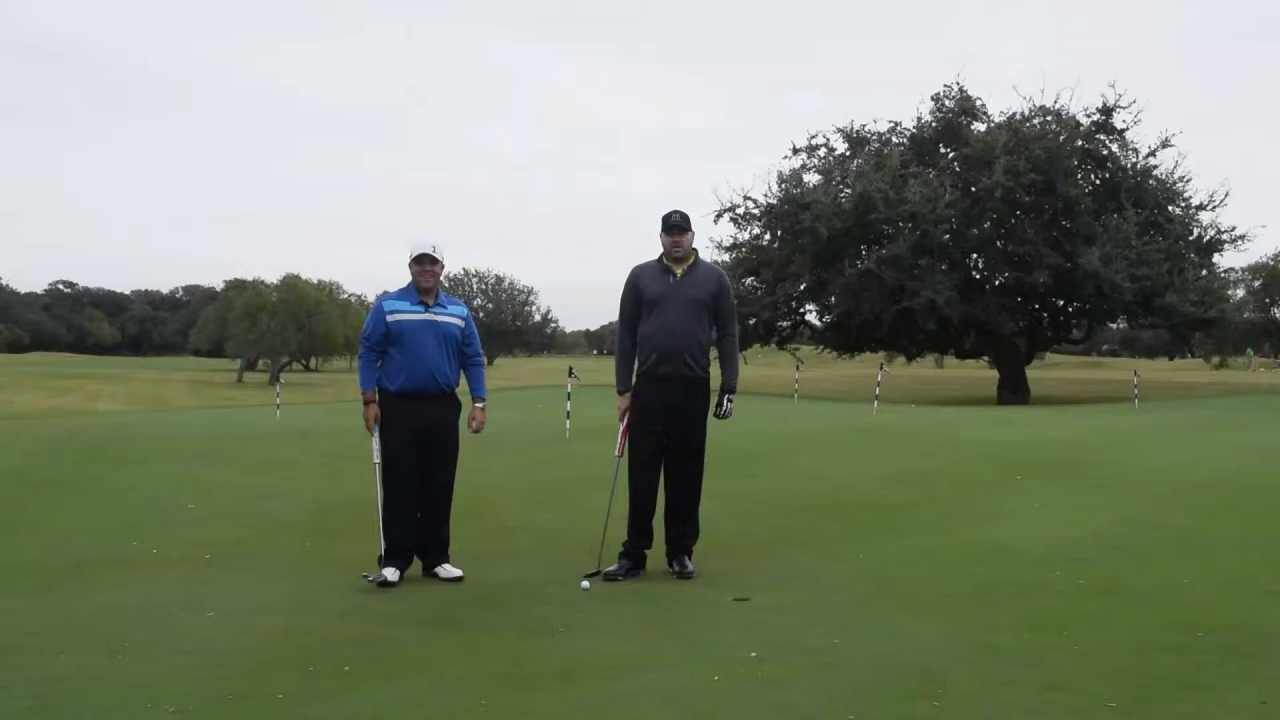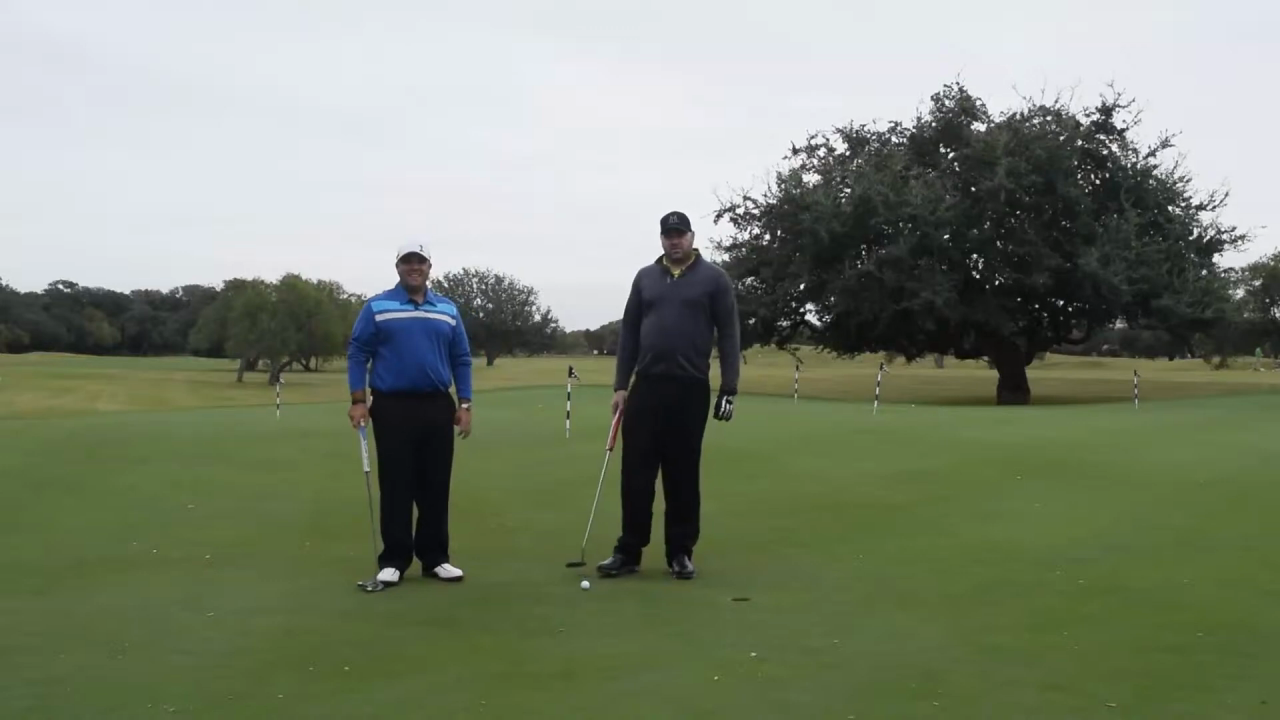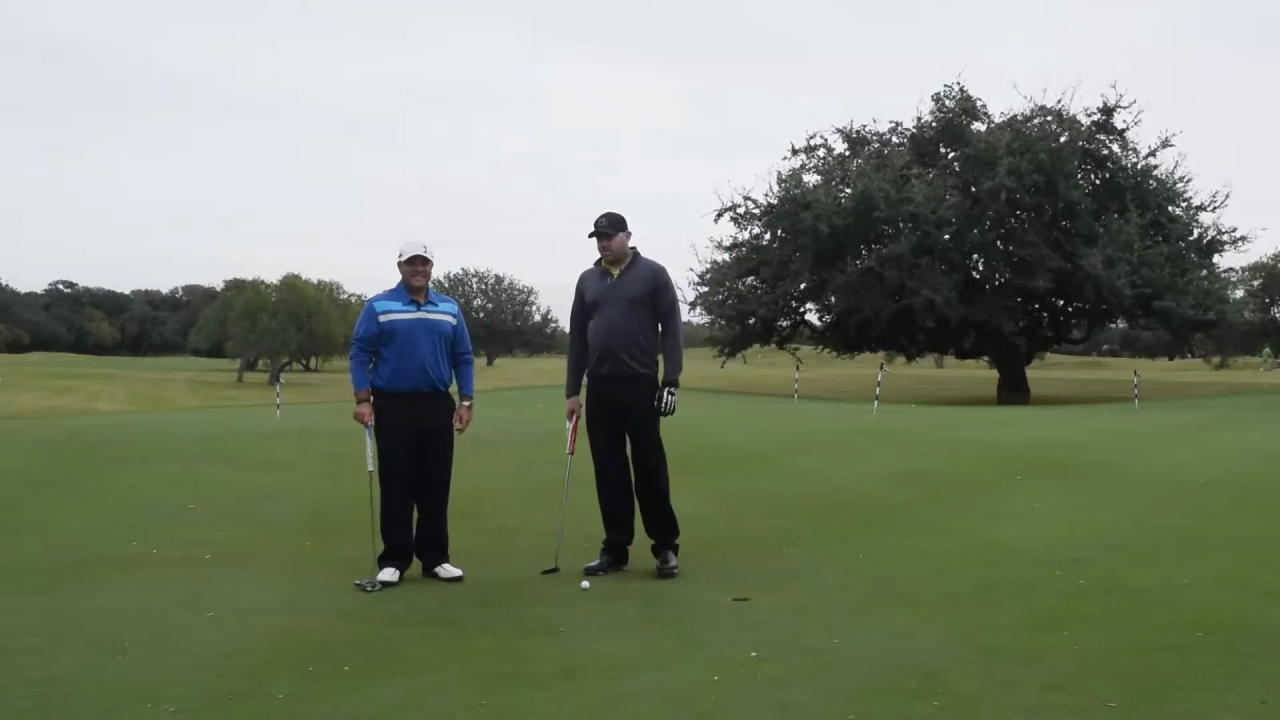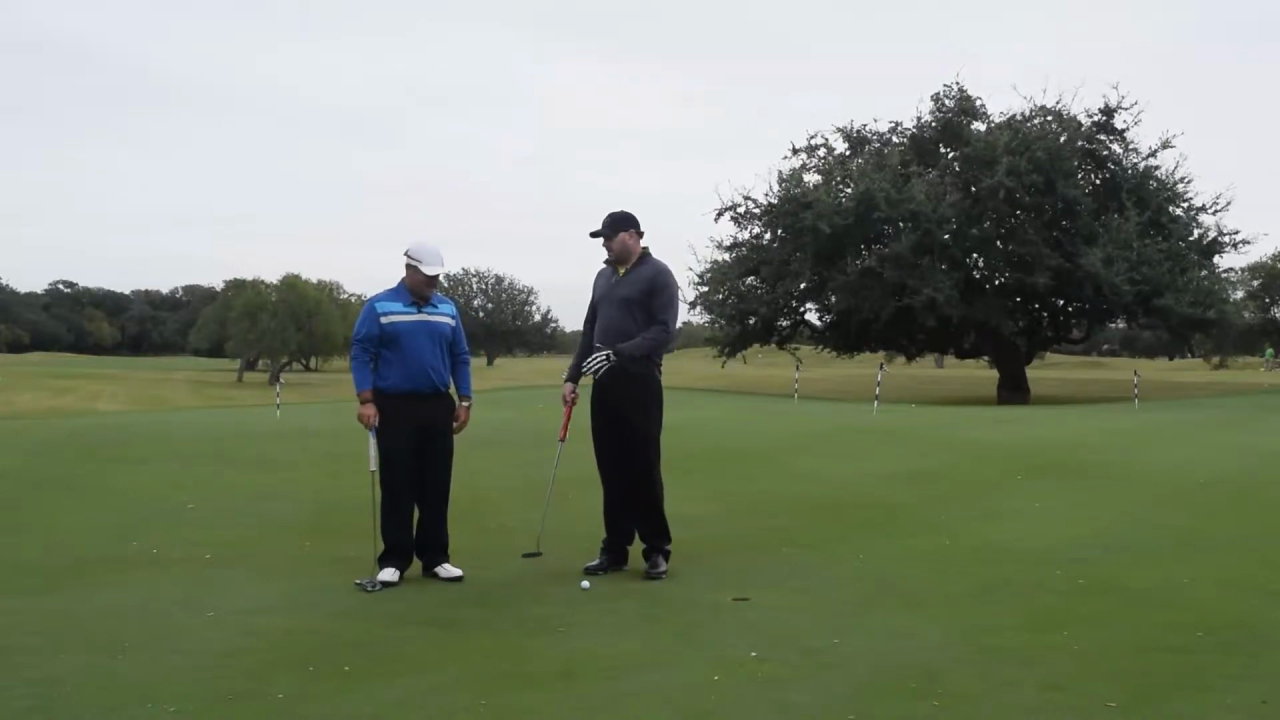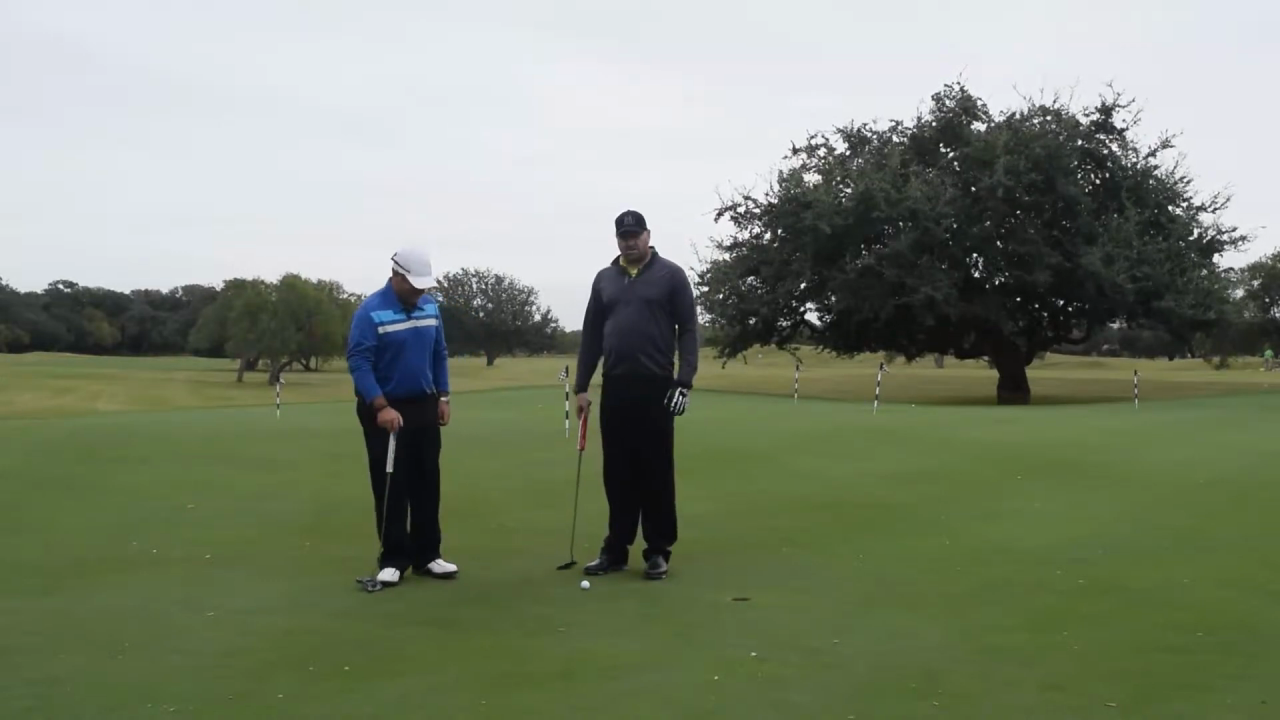
dt=1s
person 1, frame 1
left shoulder: (713, 278)
right shoulder: (640, 276)
left elbow: (727, 334)
right elbow: (626, 335)
left wrist: (728, 387)
right wrist: (623, 389)
left hip: (693, 388)
right hip: (649, 387)
left knee: (686, 474)
right knee: (642, 472)
left ankle: (681, 551)
right ankle: (633, 554)
person 1, frame 2
left shoulder: (714, 278)
right shoulder: (645, 277)
left elbow: (729, 335)
right elbow: (629, 333)
left wrist: (729, 389)
right wrist: (621, 385)
left hip: (690, 388)
right hip: (646, 387)
left knee: (683, 473)
right knee: (636, 469)
left ankle: (680, 552)
right ankle: (628, 550)
person 1, frame 3
left shoulder: (653, 274)
right shoulder: (587, 280)
left elbow: (671, 329)
right elbow: (577, 338)
left wrist: (670, 382)
right wrist: (572, 390)
left hip: (640, 385)
right hip: (600, 388)
left knee: (650, 466)
right knee: (608, 471)
left ankle: (665, 544)
right ankle: (615, 549)
person 1, frame 4
left shoulder: (657, 274)
right shoulder: (603, 277)
left elbow: (663, 332)
right elbow: (590, 330)
left wrist: (617, 355)
right wrist: (573, 376)
left hip: (639, 385)
right hip: (605, 387)
left knee: (643, 469)
right knee: (612, 471)
left ankle: (657, 549)
right ankle: (615, 548)
person 1, frame 5
left shoulder: (670, 275)
right shoulder: (604, 279)
left elbow: (688, 331)
right elbow: (591, 335)
left wrist: (684, 382)
right wrist: (581, 386)
left hip: (655, 386)
right hip: (614, 387)
left knee: (656, 470)
right knee: (617, 471)
left ankle: (658, 550)
right ankle: (616, 548)
person 2, frame 1
left shoulder: (459, 311)
right shoulder: (387, 306)
left elbow: (473, 359)
right elbow: (368, 354)
left wrist: (478, 403)
right wrist: (369, 400)
left hip: (442, 407)
right hip: (398, 407)
left knee: (439, 486)
right knee: (398, 486)
left ankle: (435, 557)
right ankle: (394, 560)
person 2, frame 2
left shoulder: (448, 310)
right shoulder: (376, 307)
left elbow: (462, 359)
right elbow: (357, 354)
left wrist: (465, 403)
right wrist: (358, 400)
left hip: (437, 407)
right hip: (392, 407)
left knee: (436, 486)
right knee: (396, 486)
left ankle: (435, 557)
right ankle: (394, 560)
person 2, frame 3
left shoulder: (450, 308)
right shoulder: (378, 307)
left elbow: (463, 357)
right elbow: (360, 354)
left wrist: (466, 401)
right wrist: (362, 399)
left hip: (437, 406)
right hip: (393, 406)
left knee: (436, 486)
right knee: (396, 486)
left ankle: (435, 558)
right ankle: (394, 560)
person 2, frame 4
left shoulder: (447, 309)
right shoulder: (379, 306)
left elbow: (460, 357)
right elbow: (360, 354)
left wrist: (464, 400)
right wrist: (366, 401)
left hip: (437, 406)
right hip: (394, 407)
left knee: (436, 486)
right knee: (397, 486)
left ankle: (435, 557)
right ankle: (394, 560)
person 2, frame 5
left shoulder: (430, 307)
right shoulder: (370, 312)
left elbow: (439, 354)
right elbow: (359, 363)
left wrist: (443, 397)
right wrist: (382, 407)
left hip: (423, 406)
right hip: (384, 410)
left knee: (427, 482)
right knee: (391, 486)
left ankle: (427, 554)
right ankle: (394, 559)
